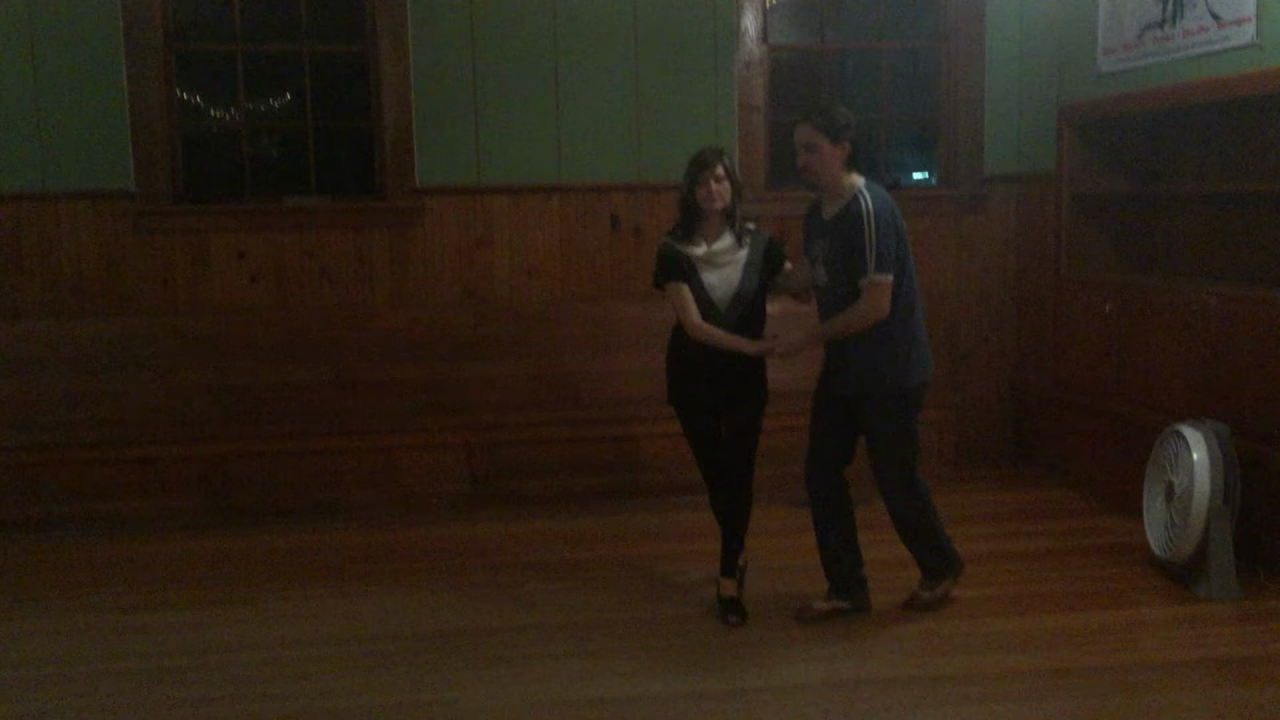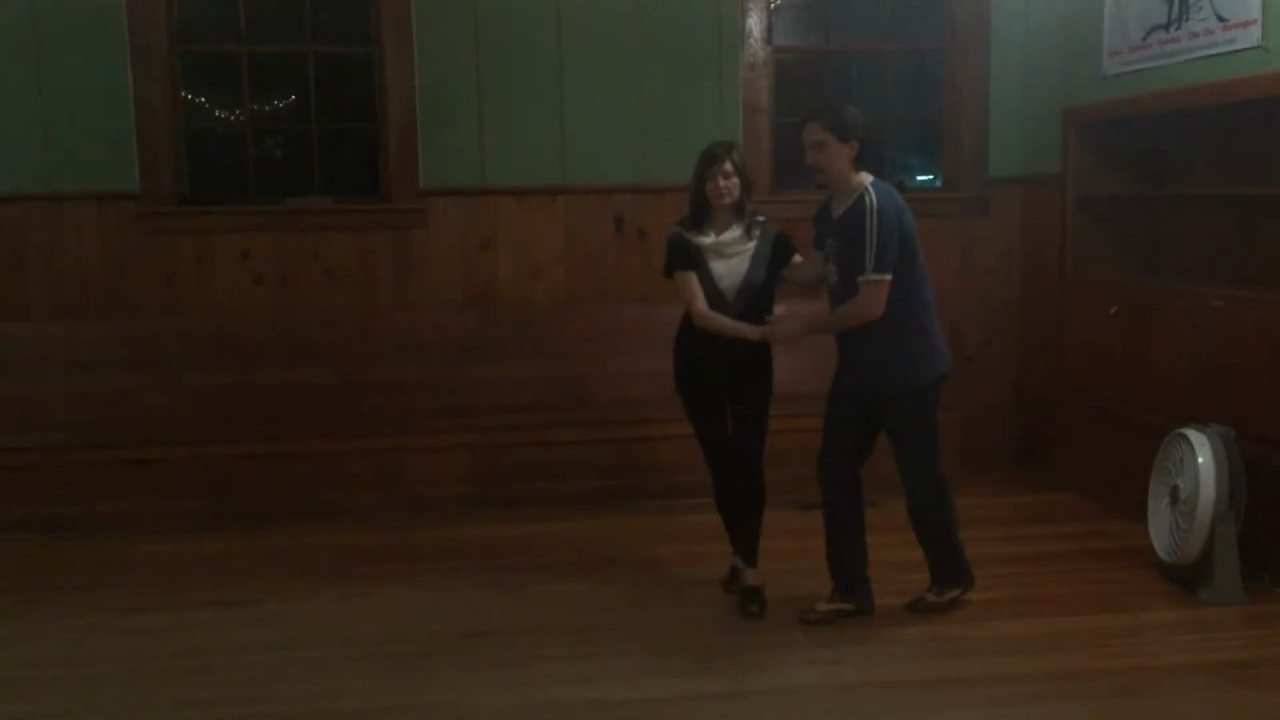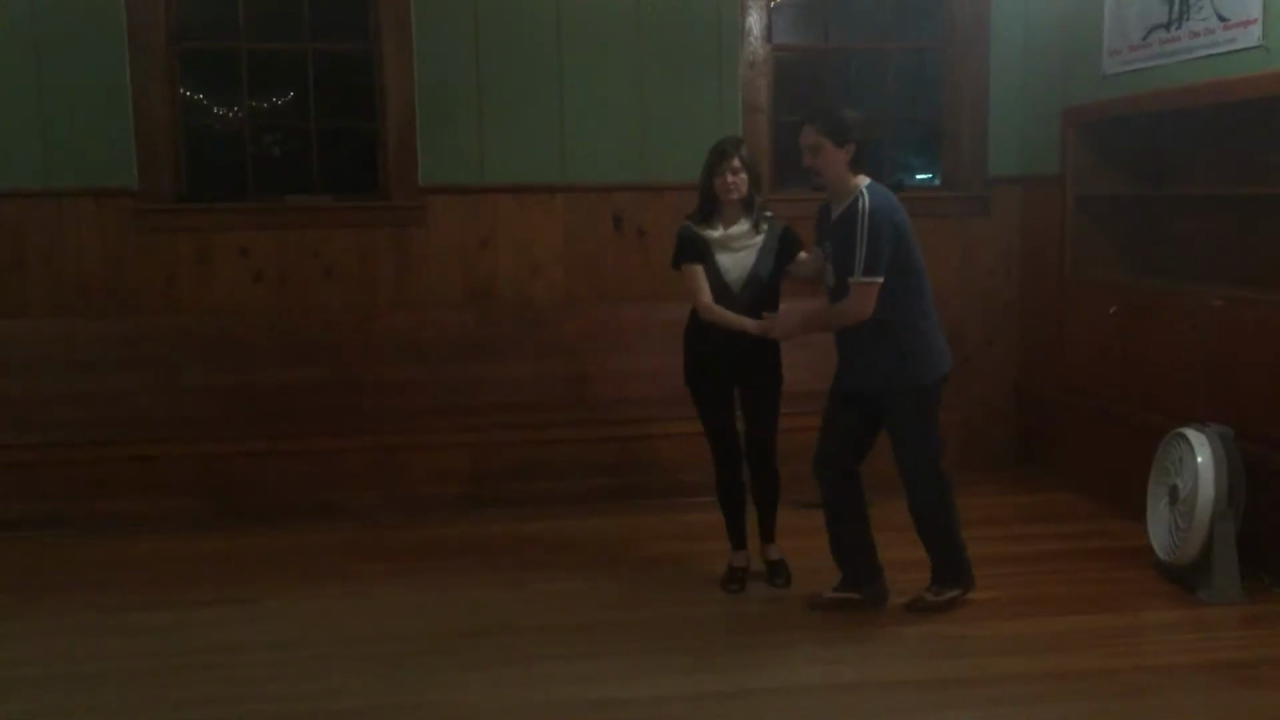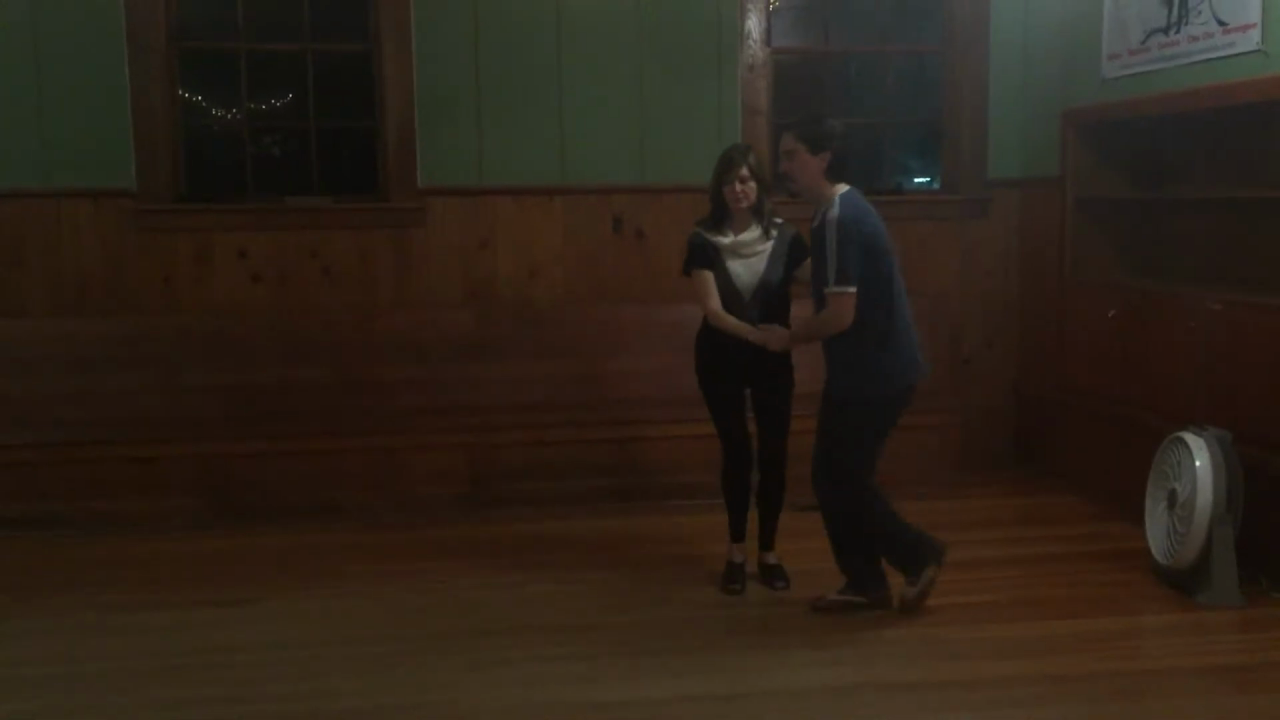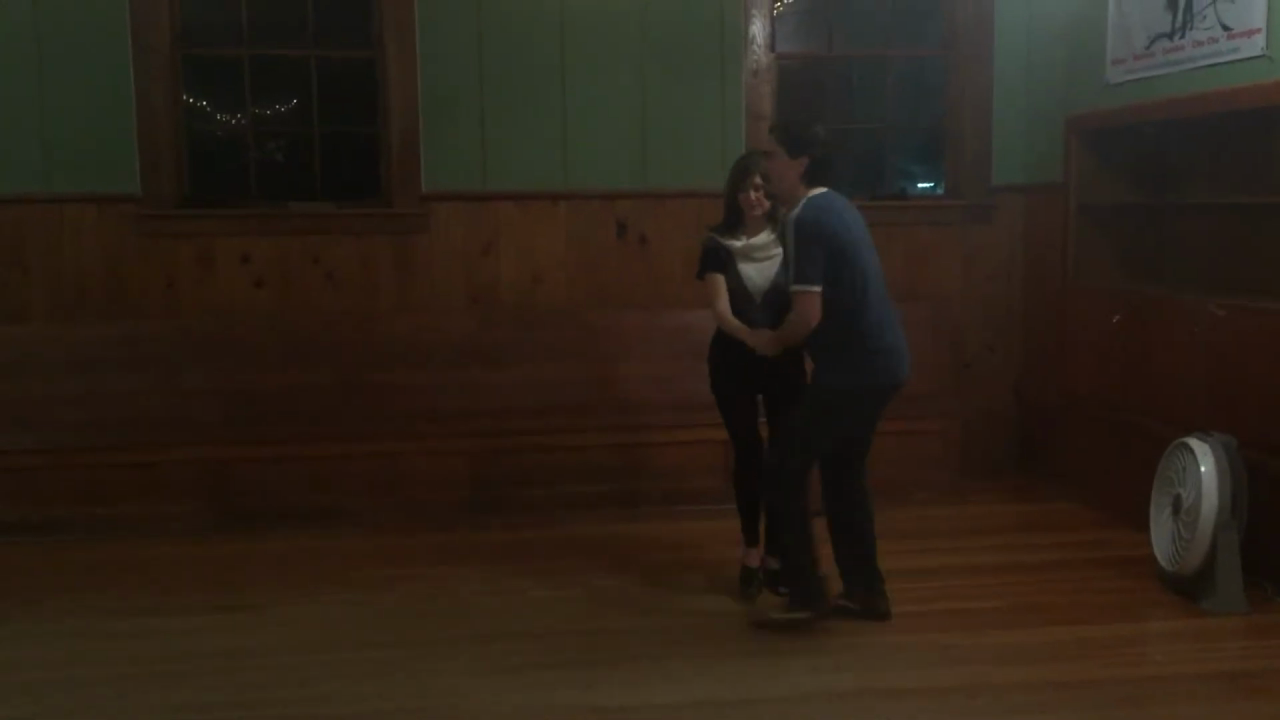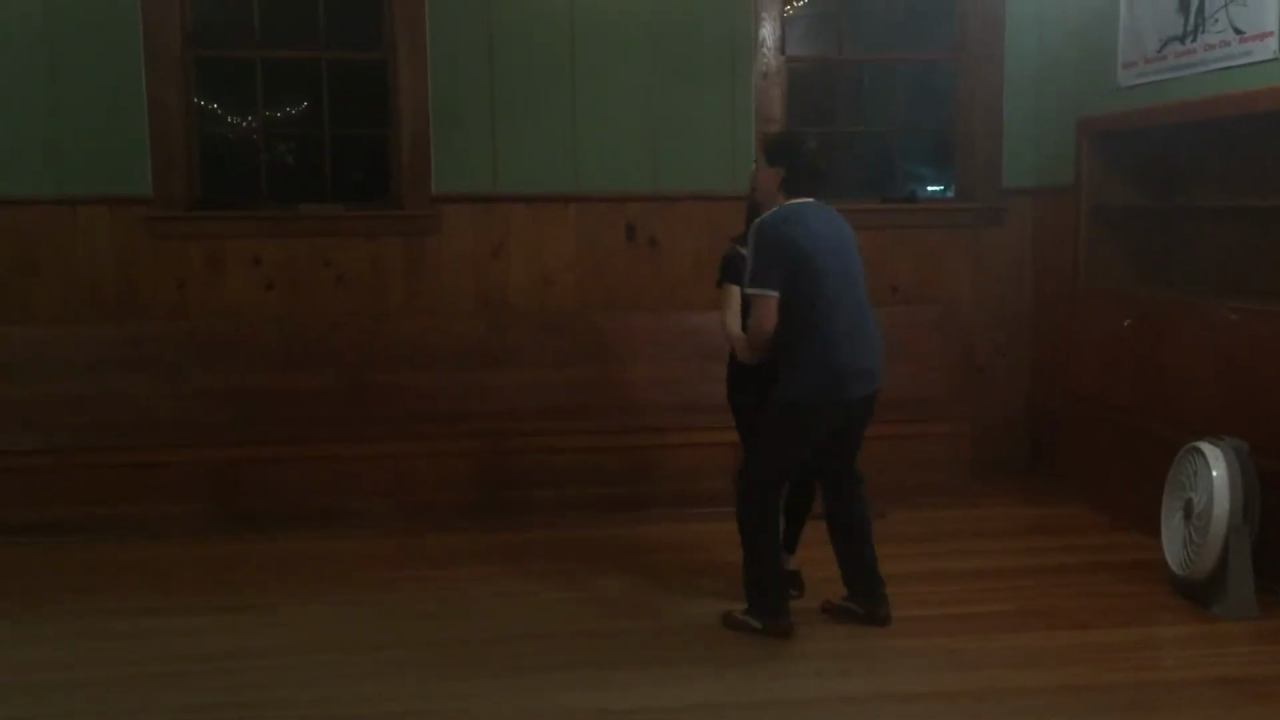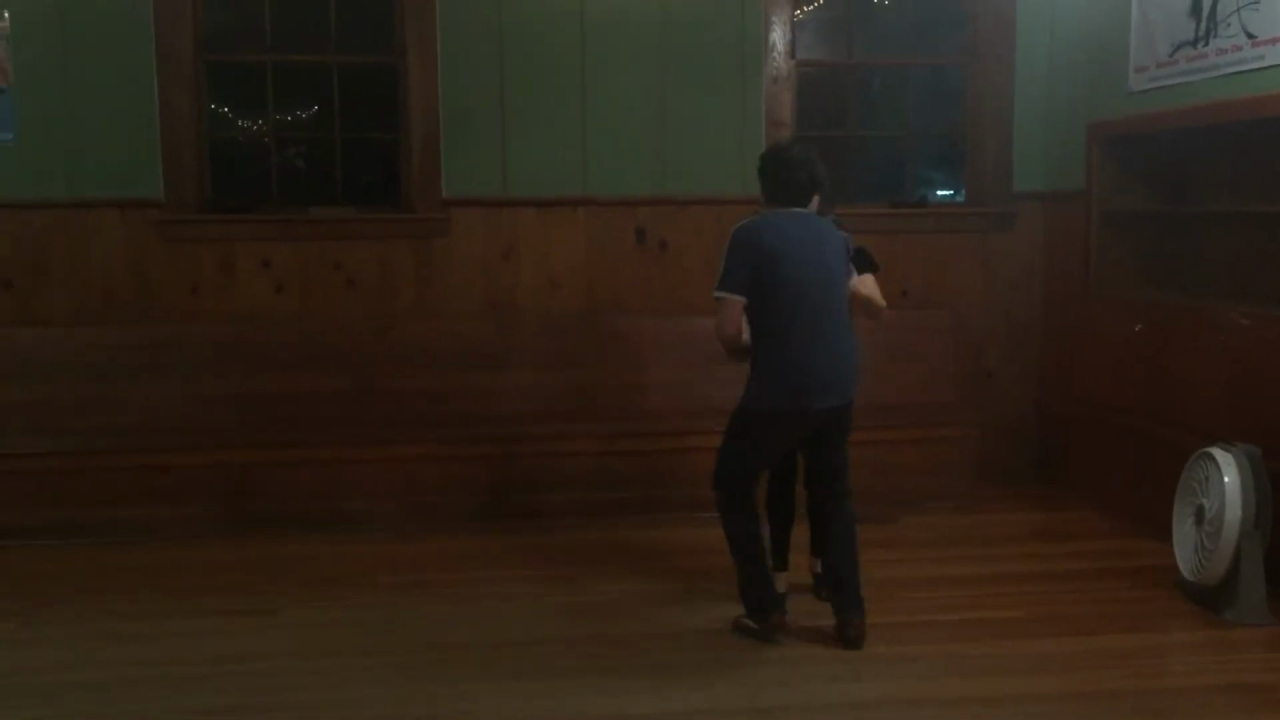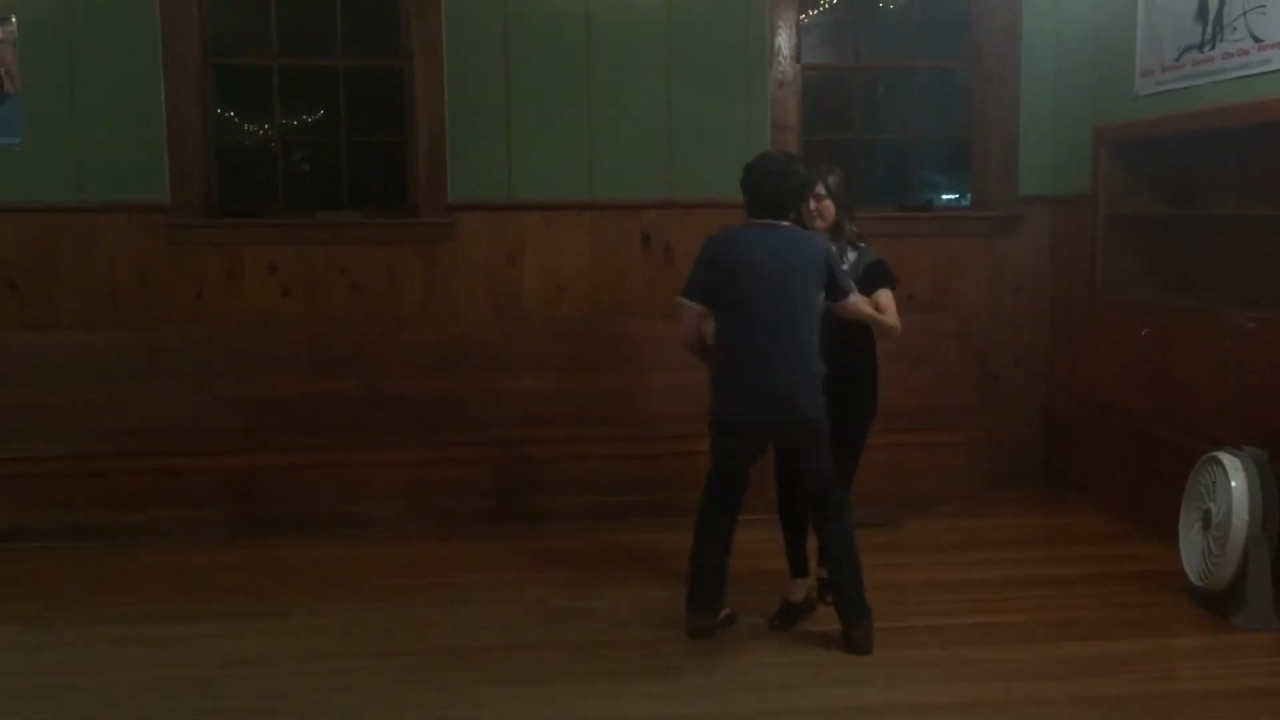
dt=0.2s
person 1, frame 1
left shoulder: (870, 209)
right shoulder: (817, 212)
left elbow: (875, 306)
left wrist: (808, 337)
left hip: (890, 371)
right hip: (843, 369)
left knee: (894, 478)
right knee: (822, 473)
left ankle: (942, 568)
right ankle: (847, 587)
person 1, frame 2
left shoulder: (877, 207)
right shoulder: (829, 210)
left elbow: (870, 304)
left wrist: (804, 326)
left hip: (908, 367)
right hip: (859, 367)
left knee: (920, 476)
right knee: (835, 468)
left ankle: (953, 576)
right ankle: (851, 590)
person 1, frame 3
left shoulder: (870, 210)
right shoulder: (834, 210)
left elbow: (861, 305)
left wrist: (800, 323)
left hip: (906, 366)
right hip: (862, 368)
left knee: (921, 475)
right knee: (831, 466)
left ankle: (954, 576)
right ankle: (862, 578)
person 1, frame 4
left shoulder: (838, 219)
right shoulder: (838, 211)
left elbow: (840, 315)
left wrist: (789, 336)
left hip: (876, 372)
right hip: (868, 367)
left knee: (843, 482)
right knee: (835, 477)
left ankle: (920, 554)
right ankle: (865, 583)
person 1, frame 5
left shoulder: (803, 220)
right shoulder: (837, 208)
left elbow: (809, 314)
left wrist: (773, 341)
left hip: (852, 371)
right hip: (882, 364)
left knee: (785, 469)
right knee: (843, 474)
left ankle: (807, 596)
right ankle: (866, 591)
person 1, frame 6
left shoulder: (772, 228)
right shoulder: (835, 222)
left elbow: (765, 322)
left wrist: (752, 349)
left hip: (810, 384)
right hip: (862, 378)
left knee: (758, 487)
right knee: (841, 480)
left ankle: (768, 609)
right ankle: (869, 596)
person 1, frame 7
left shoulder: (750, 236)
right shoulder: (831, 235)
left elbow: (730, 326)
left wrist: (746, 354)
left hip: (776, 390)
right hip: (836, 389)
left knee: (733, 485)
right knee: (832, 496)
left ankle: (764, 608)
right ankle: (850, 615)
person 1, frame 8
left shoulder: (719, 247)
right shoulder: (817, 249)
left elbow: (691, 332)
right elbow: (852, 307)
right wrist: (874, 305)
left hip: (739, 403)
right hip: (802, 402)
left knee: (720, 497)
right knee: (827, 504)
left ankle: (703, 607)
right ankle: (858, 622)
person 2, frame 1
left shoulder: (759, 244)
right shoulder: (675, 251)
right elbow: (693, 324)
right wrist: (751, 345)
left hip: (745, 375)
right hip: (693, 375)
left knee: (738, 470)
right knee: (714, 469)
left ankle: (728, 579)
right ankle: (737, 552)
person 2, frame 2
left shoulder: (767, 237)
right shoulder: (684, 242)
right elbow: (699, 313)
right wrist: (753, 331)
left hip: (751, 364)
right hip: (700, 364)
left knee: (748, 463)
right knee: (719, 461)
left ankle: (749, 571)
right ankle: (737, 557)
person 2, frame 3
left shoulder: (774, 232)
right shoulder: (693, 235)
left elbow: (813, 271)
right elbow: (704, 305)
right wrist: (753, 325)
left hip: (761, 357)
right hip: (709, 357)
left knee: (762, 450)
right knee: (726, 453)
left ankle: (770, 545)
right ankle: (738, 553)
person 2, frame 4
left shoulder: (784, 238)
right shoulder: (704, 242)
right elbow: (712, 310)
right wrist: (756, 334)
left hip: (773, 360)
right hip: (720, 359)
left knee: (774, 452)
right knee: (736, 450)
left ankle: (768, 551)
right ankle: (736, 549)
person 2, frame 5
right shoulder: (718, 246)
right elbow: (721, 311)
right wrist: (754, 337)
left hip: (785, 364)
right hip: (733, 364)
right knee: (749, 453)
left ankle: (773, 555)
right ankle: (751, 551)
person 2, frame 6
right shoulder: (738, 257)
right elbow: (730, 321)
right wrist: (744, 346)
right hip: (752, 374)
left ankle: (788, 555)
right ankle: (774, 555)
person 2, frame 7
left shoulder: (847, 251)
left elbow: (876, 306)
left wrist: (850, 289)
right wrist: (751, 339)
right knee: (781, 470)
left ankle: (819, 560)
right ankle: (780, 575)
person 2, frame 8
left shoulder: (865, 262)
left elbow: (893, 325)
left hip: (851, 385)
left knee: (837, 481)
right knee: (789, 478)
left ankle: (828, 567)
right ankle: (799, 586)
